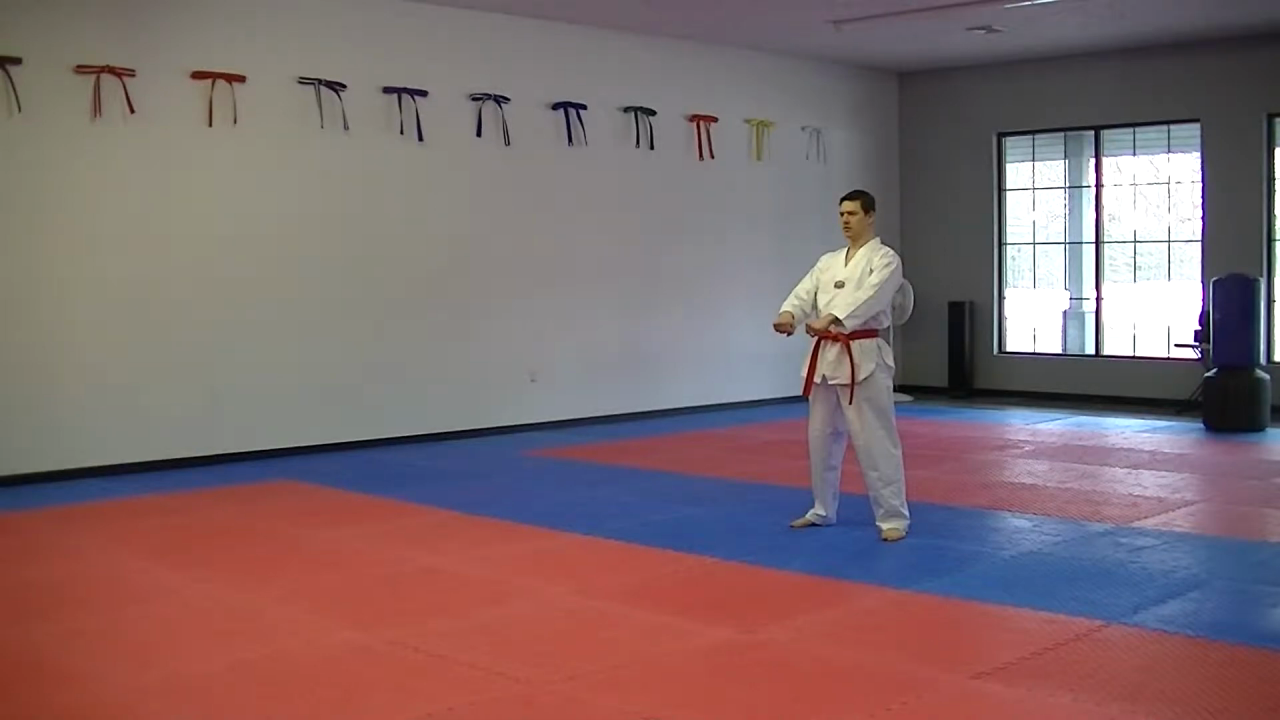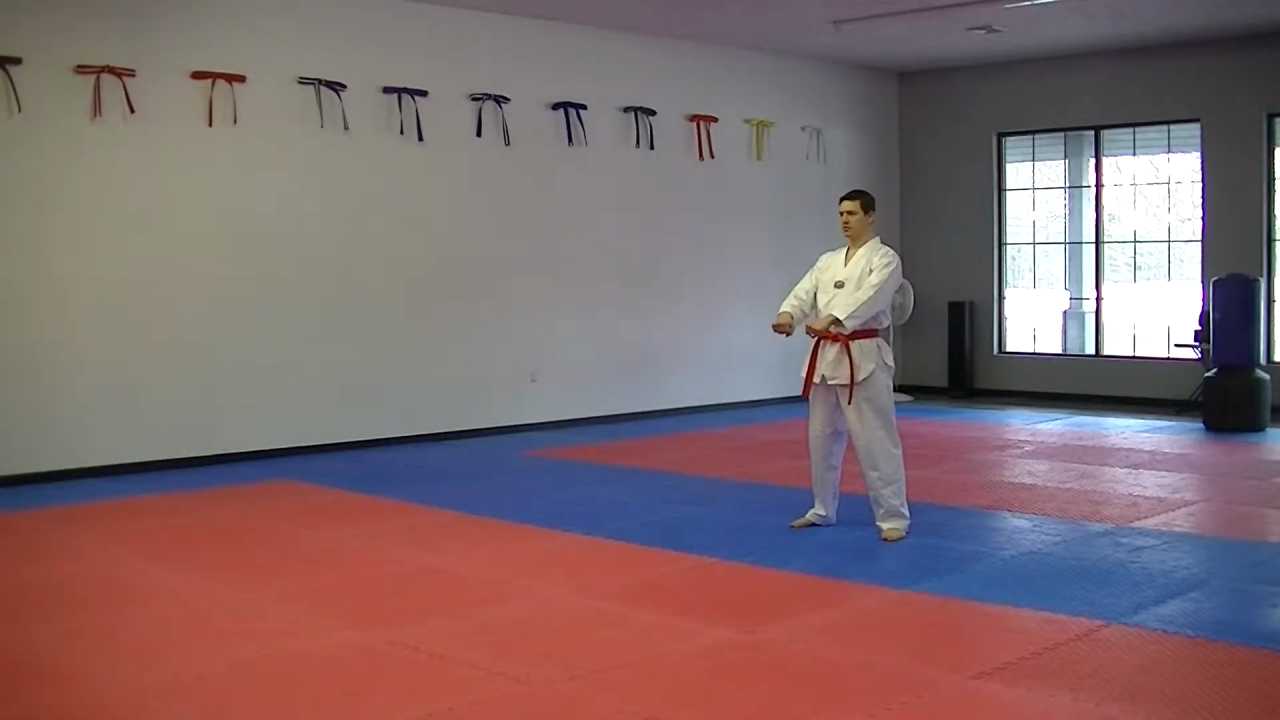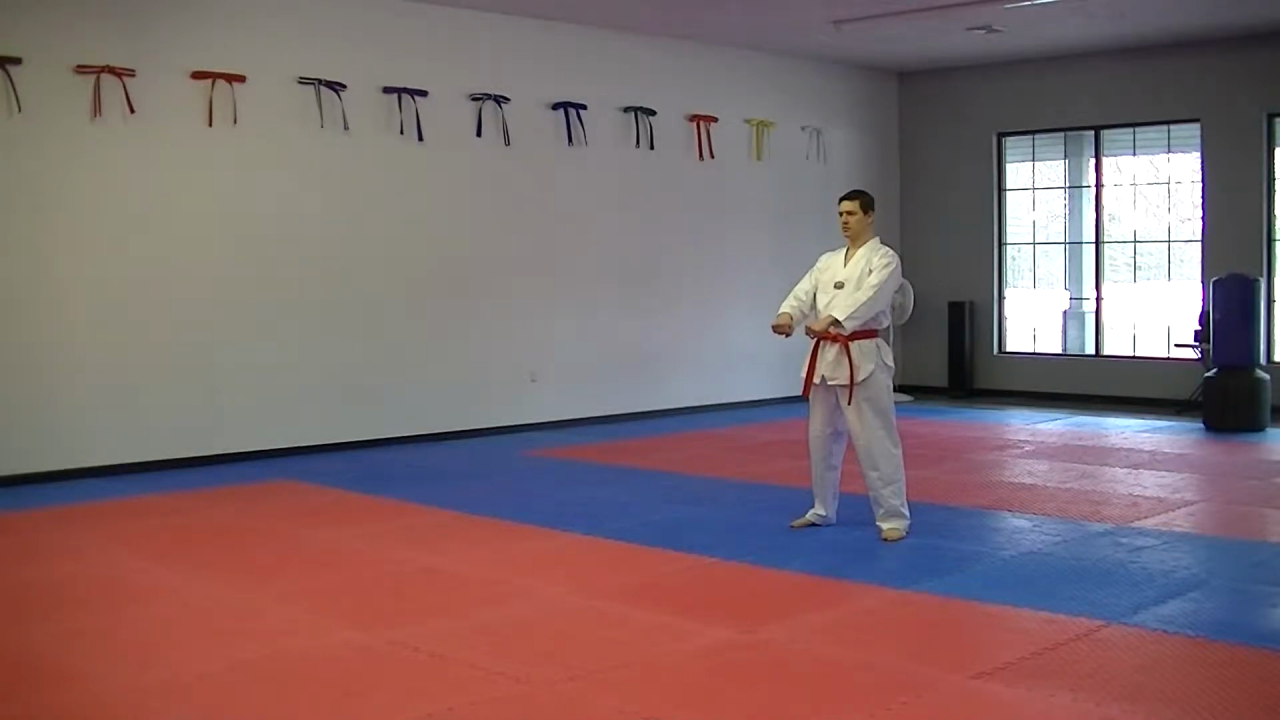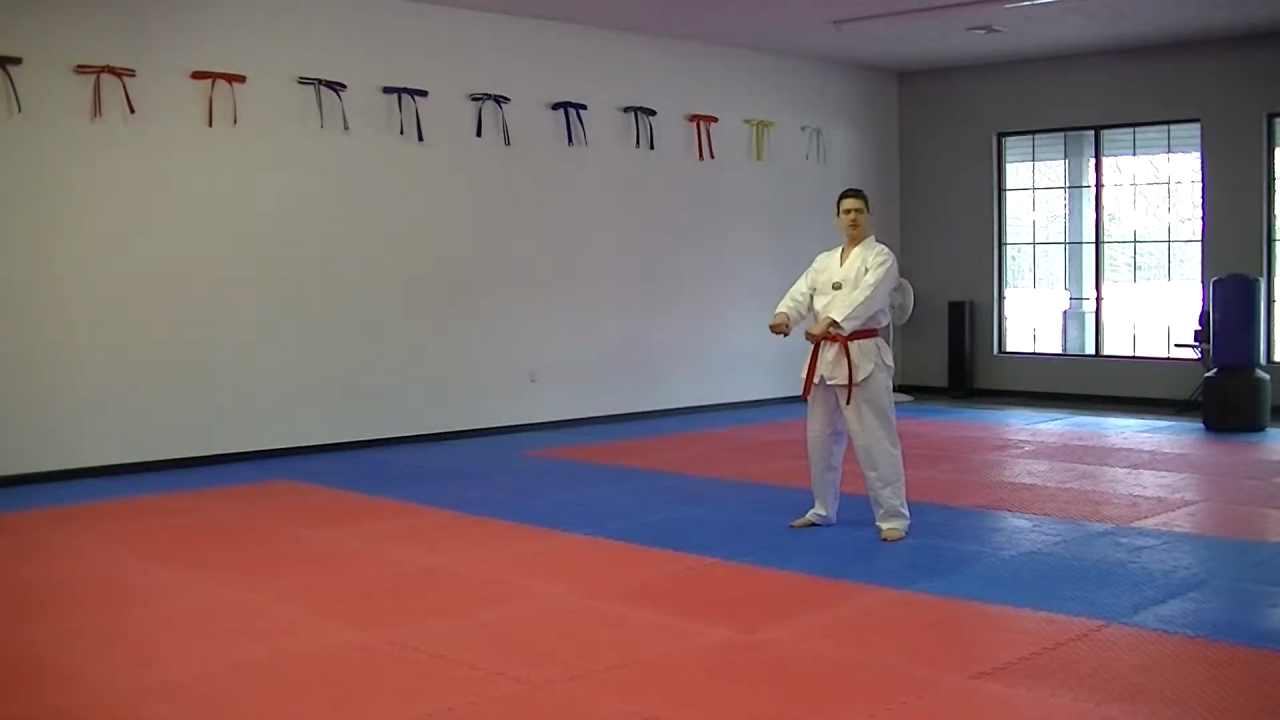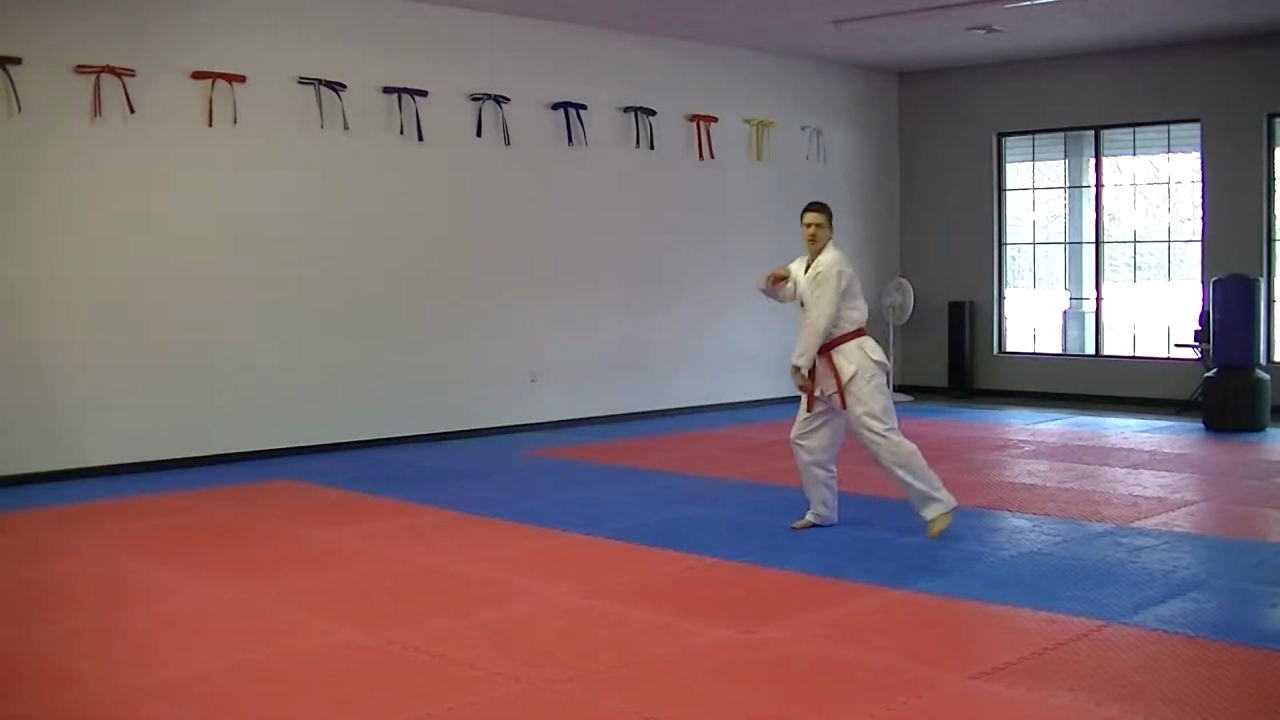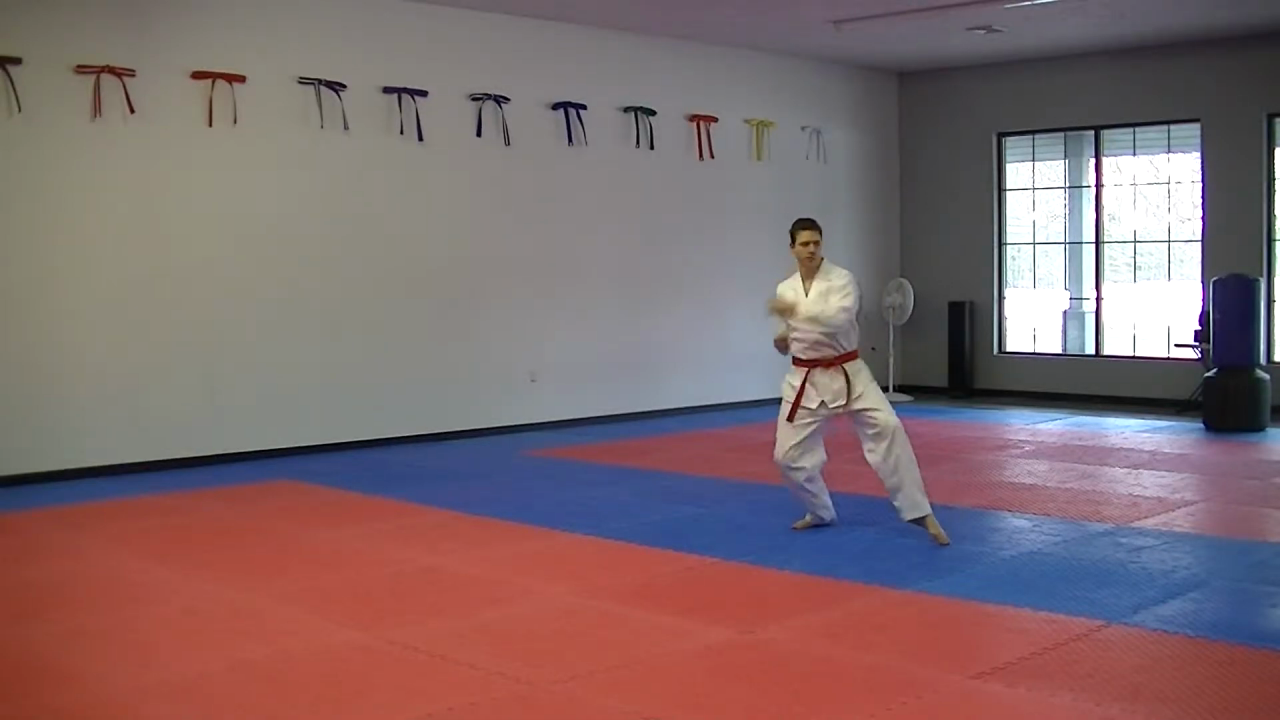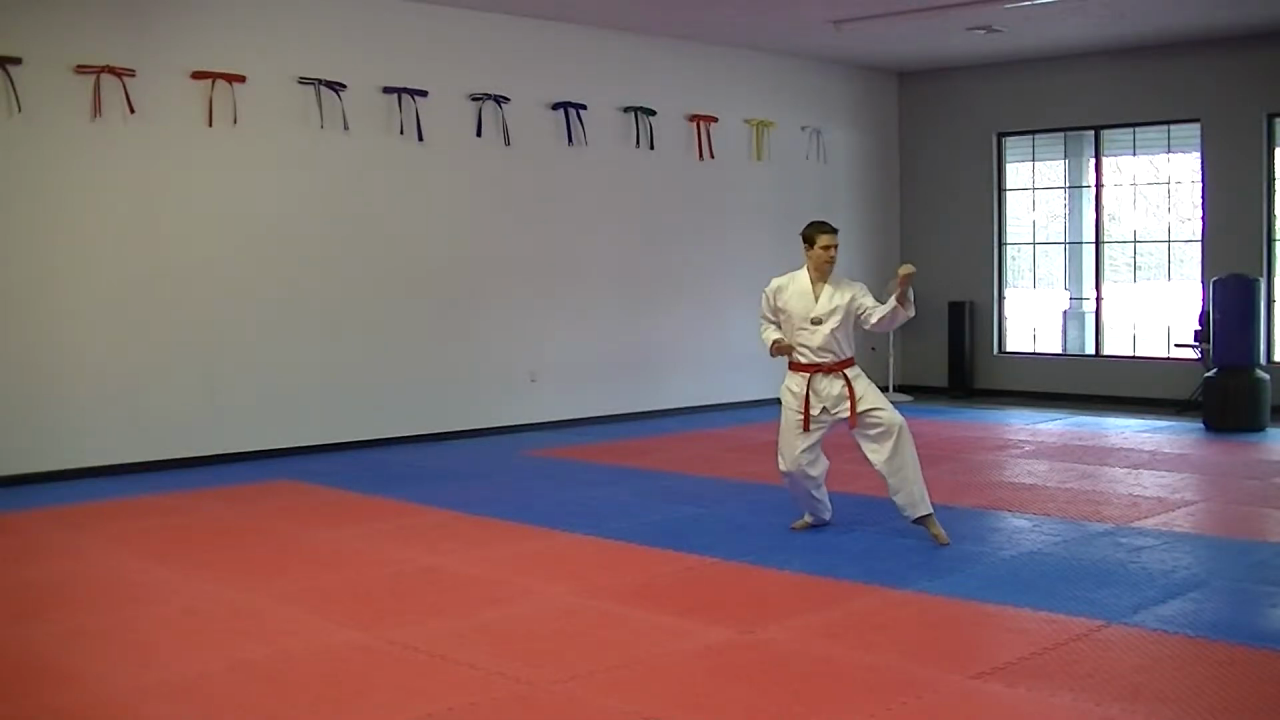
dt=0.3s
person 1, frame 1
left shoulder: (885, 259)
right shoulder: (828, 261)
left elbow: (867, 297)
right elbow: (805, 291)
left wrist: (829, 318)
right wrist: (788, 313)
left hip: (864, 357)
right hip: (827, 357)
left knee: (875, 439)
right knee: (822, 436)
left ankle: (893, 516)
right ankle: (823, 510)
person 1, frame 2
left shoulder: (885, 259)
right shoulder: (828, 260)
left elbow: (867, 297)
right elbow: (804, 291)
left wrist: (829, 319)
right wrist: (787, 313)
left hip: (863, 357)
right hip: (826, 356)
left knee: (875, 439)
right knee: (822, 437)
left ankle: (893, 516)
right ankle: (823, 510)
person 1, frame 3
left shoulder: (885, 259)
right shoulder: (828, 261)
left elbow: (867, 298)
right elbow: (804, 292)
left wrist: (829, 320)
right wrist: (787, 314)
left hip: (863, 357)
right hip: (826, 357)
left knee: (875, 439)
right knee: (822, 437)
left ankle: (893, 517)
right ankle: (823, 510)
person 1, frame 4
left shoulder: (881, 257)
right shoulder: (824, 260)
left elbow: (865, 297)
right elbow: (801, 293)
left wrist: (827, 322)
right wrist: (783, 315)
left hip: (862, 357)
right hip: (826, 357)
left knee: (875, 440)
right knee: (821, 437)
left ankle: (893, 517)
right ankle: (823, 510)
person 1, frame 5
left shoulder: (831, 265)
right shoulder: (803, 266)
left elbow: (818, 321)
right elbow: (777, 294)
left wrist: (799, 365)
right wrist: (774, 280)
left hip: (854, 361)
right hip: (827, 366)
left knee: (882, 434)
right knee: (806, 440)
left ankle: (937, 506)
right ankle: (822, 511)
person 1, frame 6
left shoulder: (841, 280)
right shoulder: (785, 289)
left elbow: (839, 319)
left wrist: (793, 310)
right wrist: (784, 341)
left hip: (847, 376)
right hip: (804, 380)
left knee: (887, 431)
right knee: (789, 455)
left ankle: (919, 512)
right ankle: (820, 512)
person 1, frame 7
left shoulder: (850, 290)
right shoulder: (780, 288)
left elbow: (881, 319)
right elbow: (768, 322)
left wrist: (902, 292)
right wrist: (775, 341)
left hip: (846, 380)
right hip: (803, 385)
left knee: (892, 426)
right knee: (794, 462)
left ankle: (921, 512)
right ankle: (817, 513)
